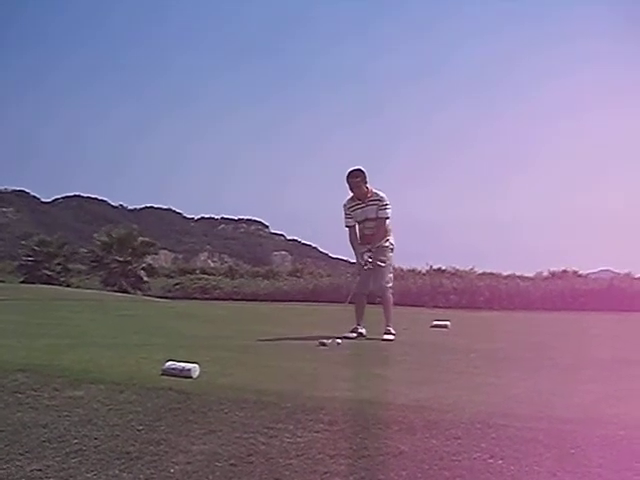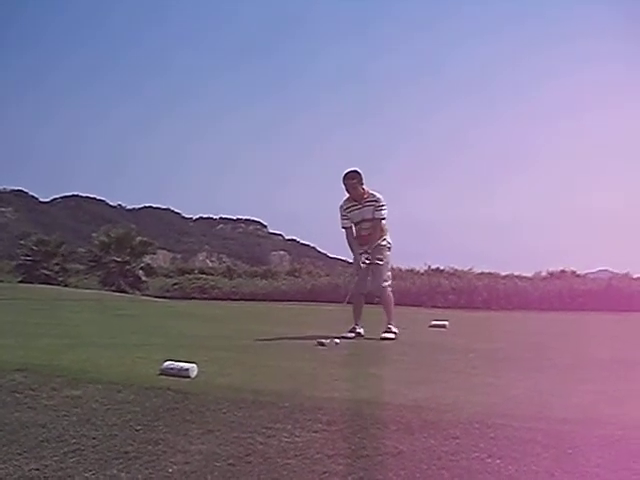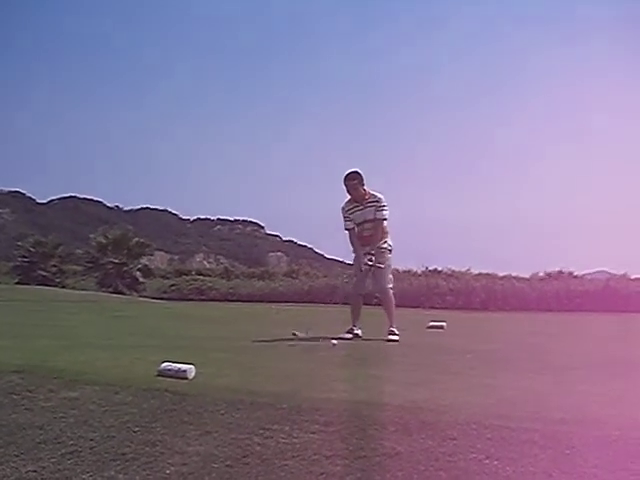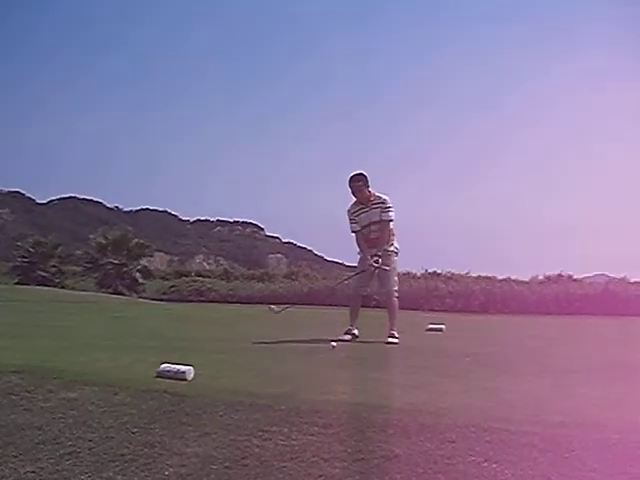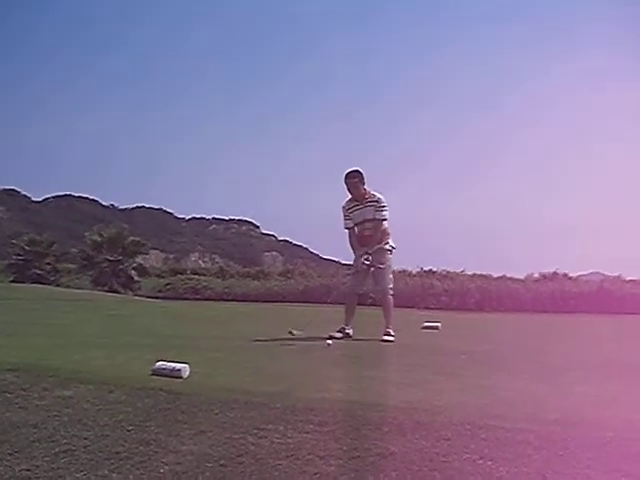
dt=0.2s
person 1, frame 1
left shoulder: (380, 199)
right shoulder: (349, 205)
left elbow: (381, 228)
right elbow: (352, 232)
left wrist: (370, 250)
right wrist: (359, 253)
left hip: (382, 245)
right hip: (363, 249)
left knee: (383, 286)
right knee: (360, 288)
left ankle: (389, 327)
right ankle: (359, 326)
person 1, frame 2
left shoulder: (376, 199)
right shoulder: (345, 206)
left elbow: (377, 228)
right elbow: (349, 233)
left wrist: (367, 251)
right wrist: (357, 254)
left hip: (379, 244)
right hip: (360, 248)
left knee: (382, 285)
right knee: (358, 288)
left ankle: (391, 325)
right ankle: (357, 326)
person 1, frame 3
left shoulder: (378, 200)
right shoulder: (347, 208)
left elbow: (379, 229)
right elbow: (352, 234)
left wrist: (371, 252)
right wrist: (361, 254)
left hip: (380, 247)
right hip: (362, 250)
left knee: (384, 287)
right knee: (356, 289)
left ankle: (392, 328)
right ankle: (355, 327)
person 1, frame 4
left shoulder: (383, 201)
right shoulder: (352, 210)
left elbow: (385, 230)
right elbow: (359, 236)
left wrist: (379, 253)
right wrist: (368, 256)
left hip: (386, 249)
right hip: (367, 252)
left knee: (389, 291)
right knee: (357, 289)
left ankle: (393, 331)
right ankle: (352, 328)
person 1, frame 5
left shoulder: (378, 200)
right shoulder: (347, 207)
left elbow: (378, 229)
right elbow: (352, 233)
left wrist: (369, 252)
right wrist: (359, 255)
left hip: (380, 247)
right hip: (361, 250)
left knee: (384, 289)
right knee: (353, 288)
left ankle: (389, 329)
right ankle: (346, 327)
